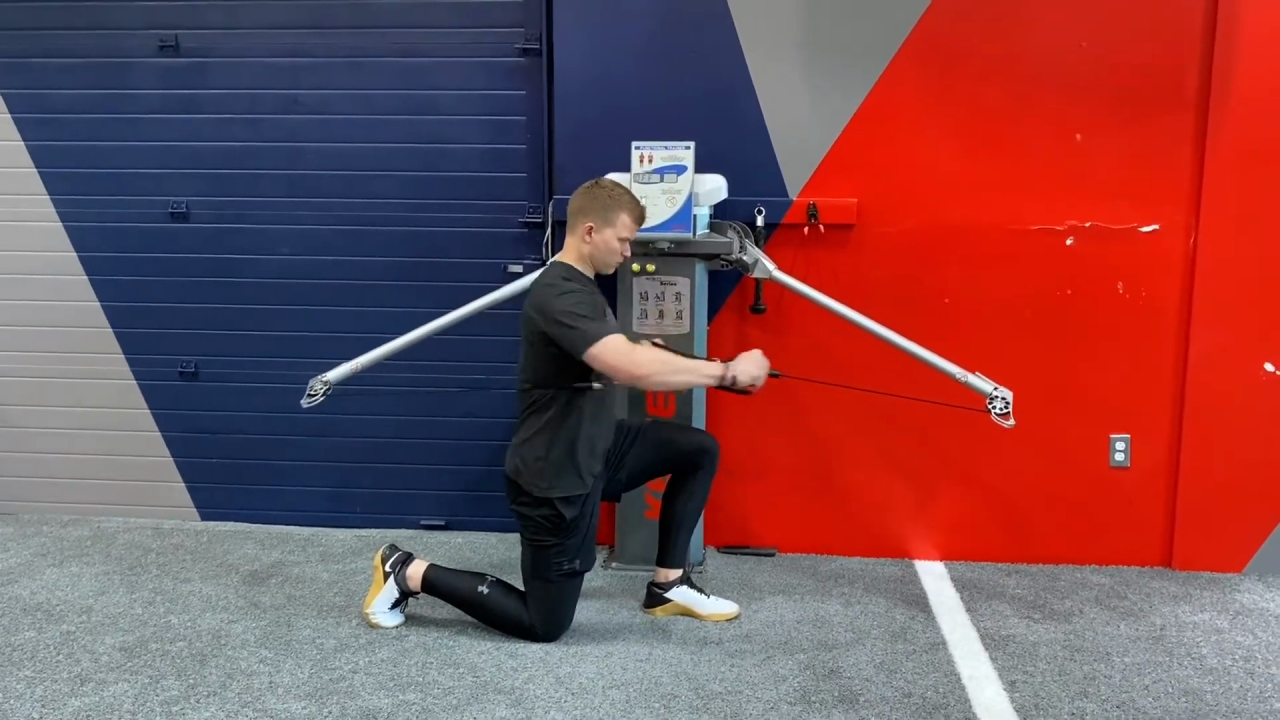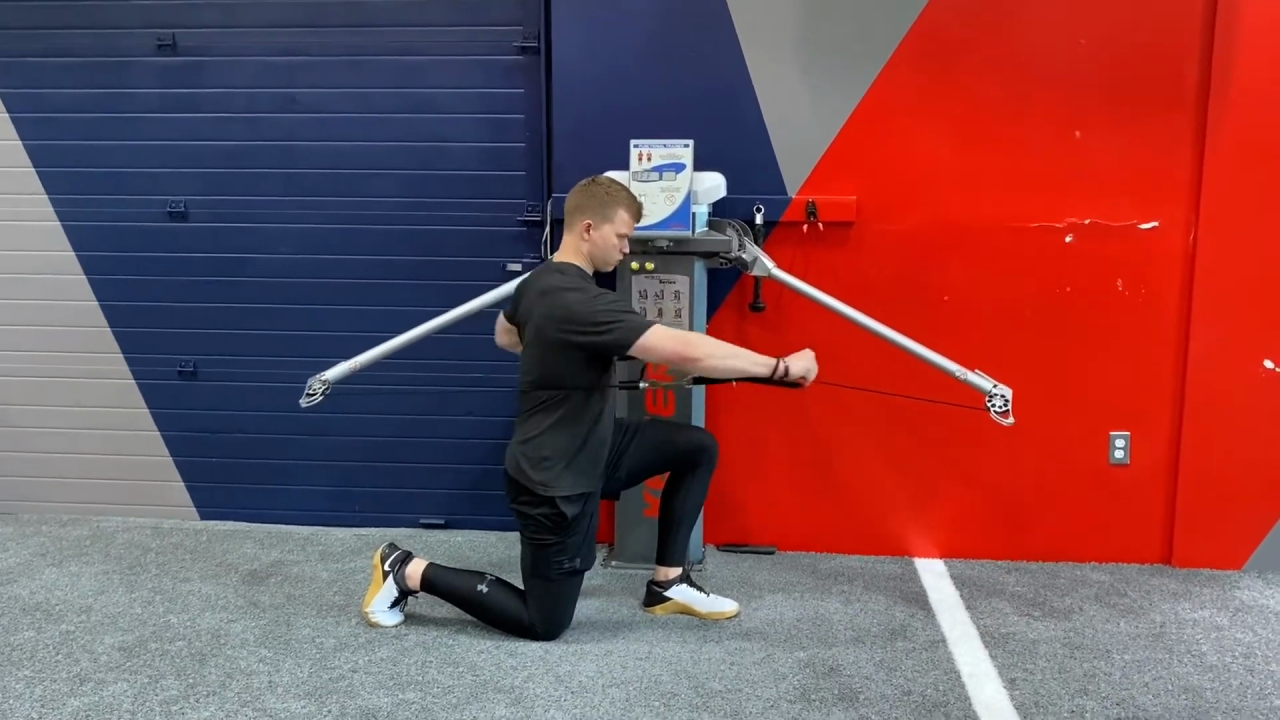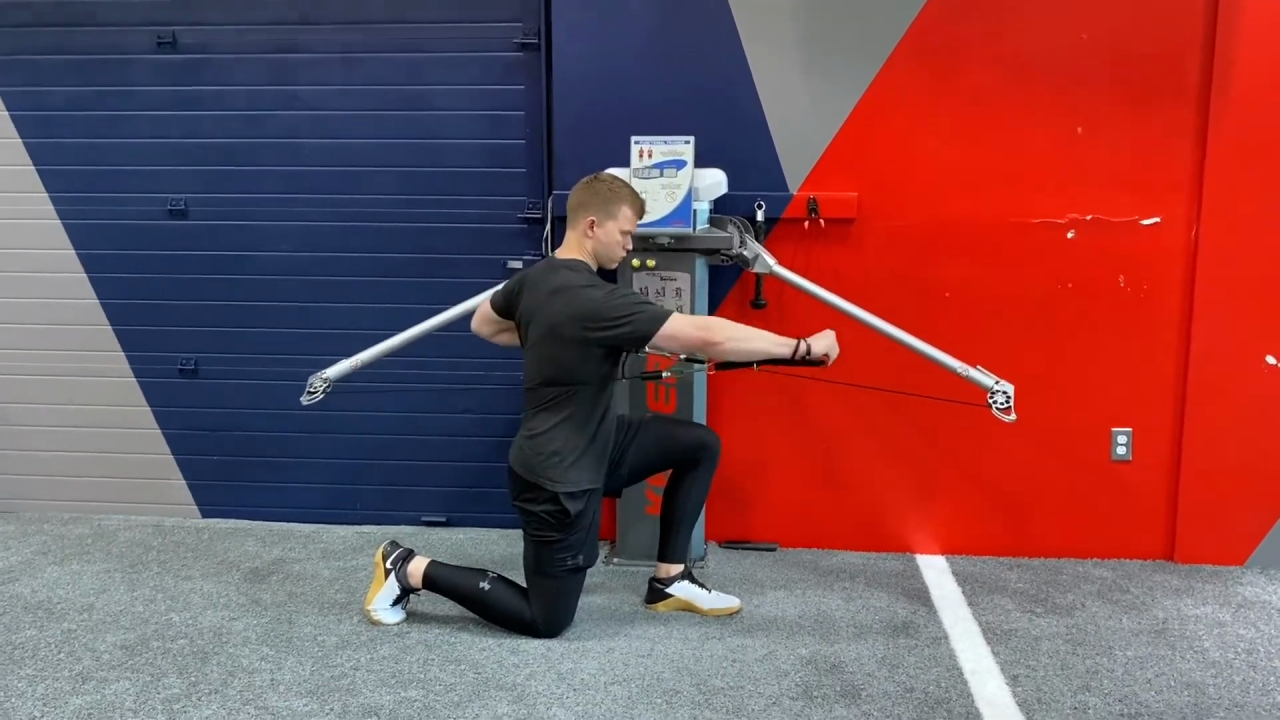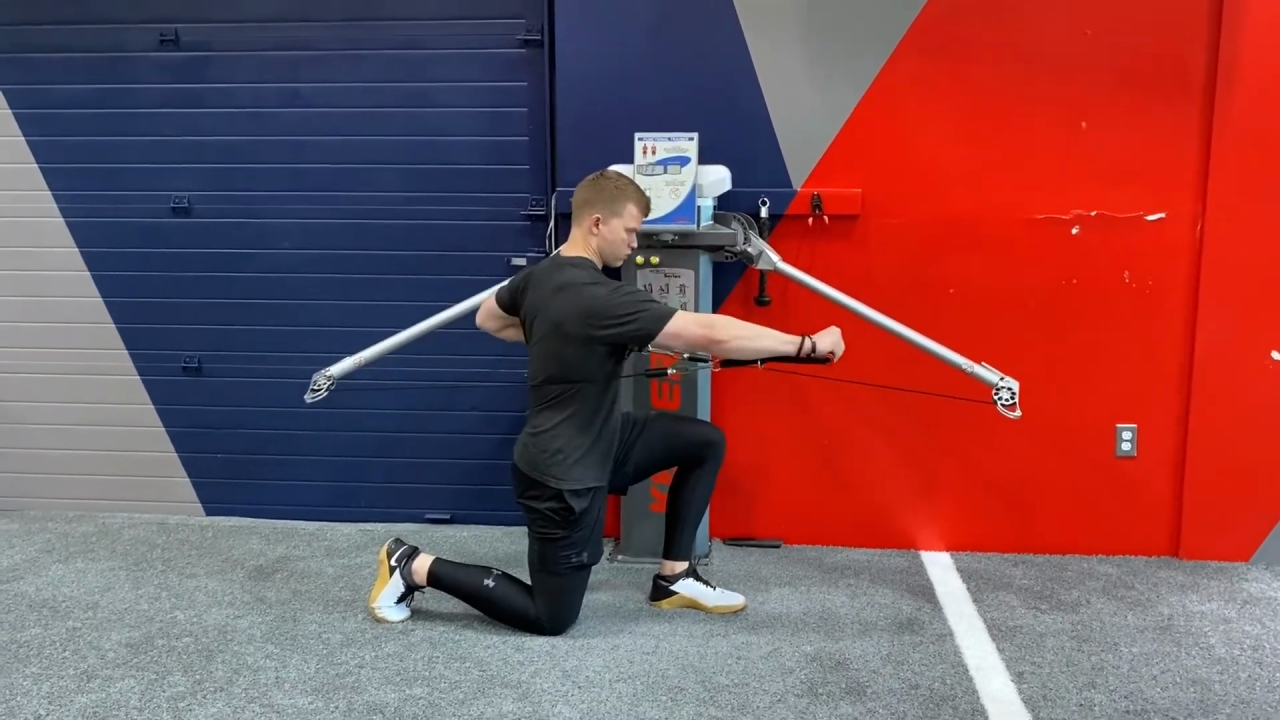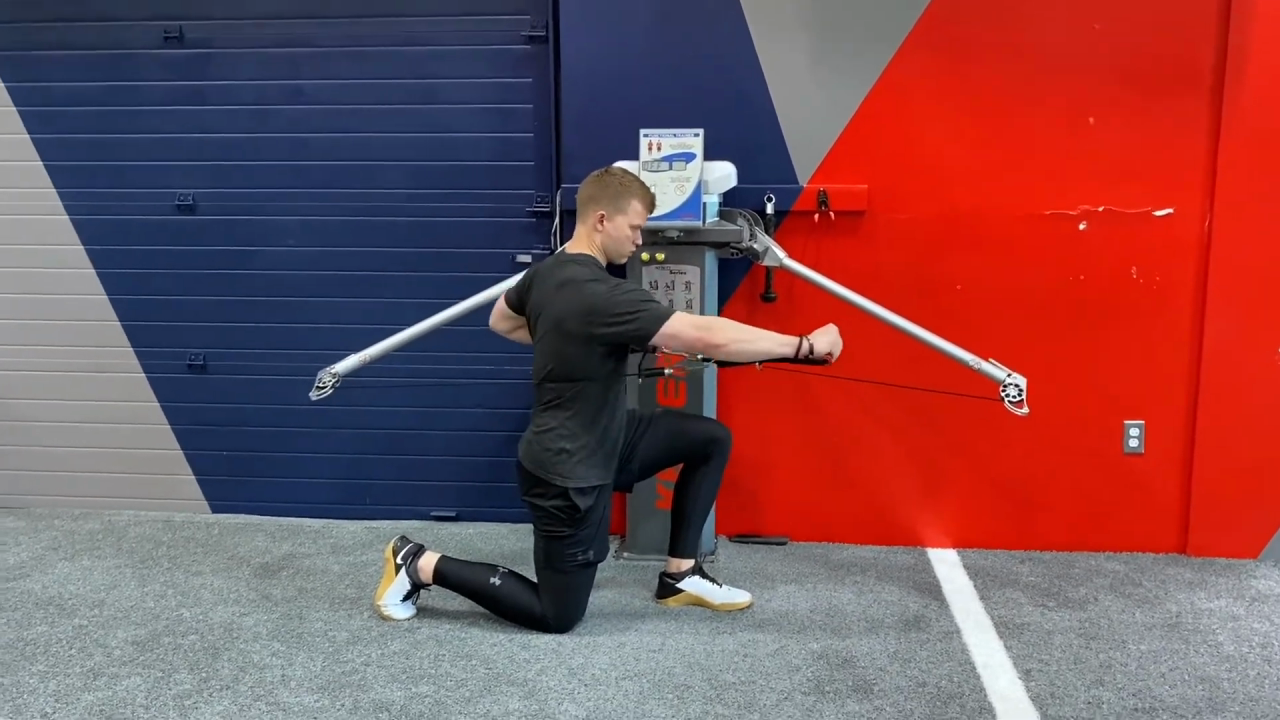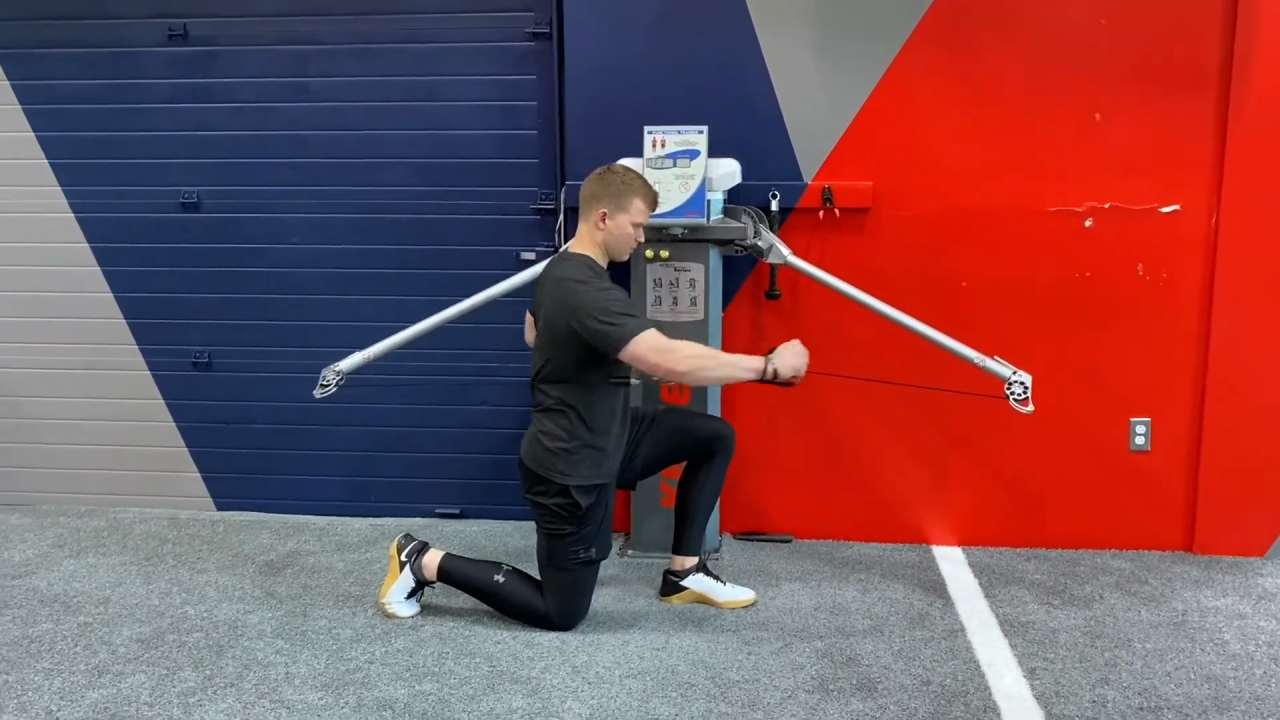
dt=0.2s
person 1, frame 1
left shoulder: (582, 285)
right shoulder: (561, 296)
right elbow: (630, 366)
left wrist: (649, 354)
right wrist: (727, 372)
left hip: (596, 450)
right hip: (555, 478)
left knee: (699, 450)
right knee: (545, 625)
left ankle: (667, 585)
right ankle: (409, 573)
person 1, frame 2
left shoulder: (543, 281)
right shoulder: (575, 300)
left elbow: (506, 335)
right elbow: (683, 351)
right wrist: (780, 366)
right hip: (554, 478)
left knee: (697, 448)
right knee: (544, 623)
left ankle: (667, 584)
right ankle: (409, 572)
person 1, frame 3
left shoulder: (537, 277)
right shoulder: (591, 300)
left elbow: (484, 324)
right elbow: (704, 336)
right wrist: (802, 347)
right hip: (556, 476)
left knee: (700, 445)
right knee: (546, 620)
left ankle: (669, 581)
right ankle: (412, 570)
person 1, frame 4
left shoulder: (541, 275)
right shoulder: (598, 298)
left elbow: (489, 319)
right elbow: (708, 334)
right wrist: (808, 344)
right hip: (561, 475)
left knee: (706, 443)
right knee: (551, 618)
left ankle: (673, 577)
right ankle: (416, 568)
person 1, frame 5
left shoulder: (548, 272)
right shoulder: (598, 295)
left elbow: (502, 321)
right elbow: (706, 337)
right wrist: (805, 344)
right hip: (567, 472)
left knee: (712, 440)
right knee: (558, 616)
left ankle: (680, 576)
right ankle: (422, 566)
person 1, frame 6
left shoulder: (564, 269)
right shoulder: (585, 292)
left elbow: (533, 332)
right elbow: (671, 362)
right wrist: (770, 365)
left hip: (606, 438)
right hip: (571, 468)
left knee: (714, 437)
right knee: (561, 613)
left ankle: (684, 574)
right ankle: (426, 563)
